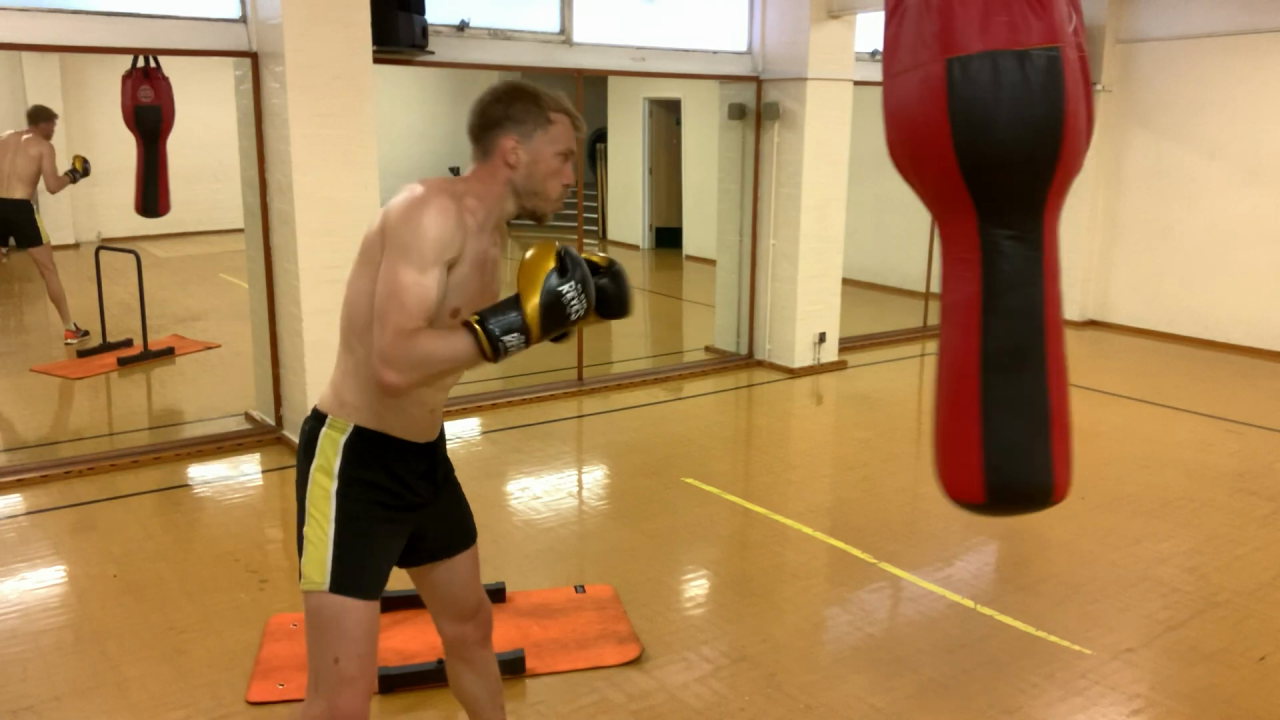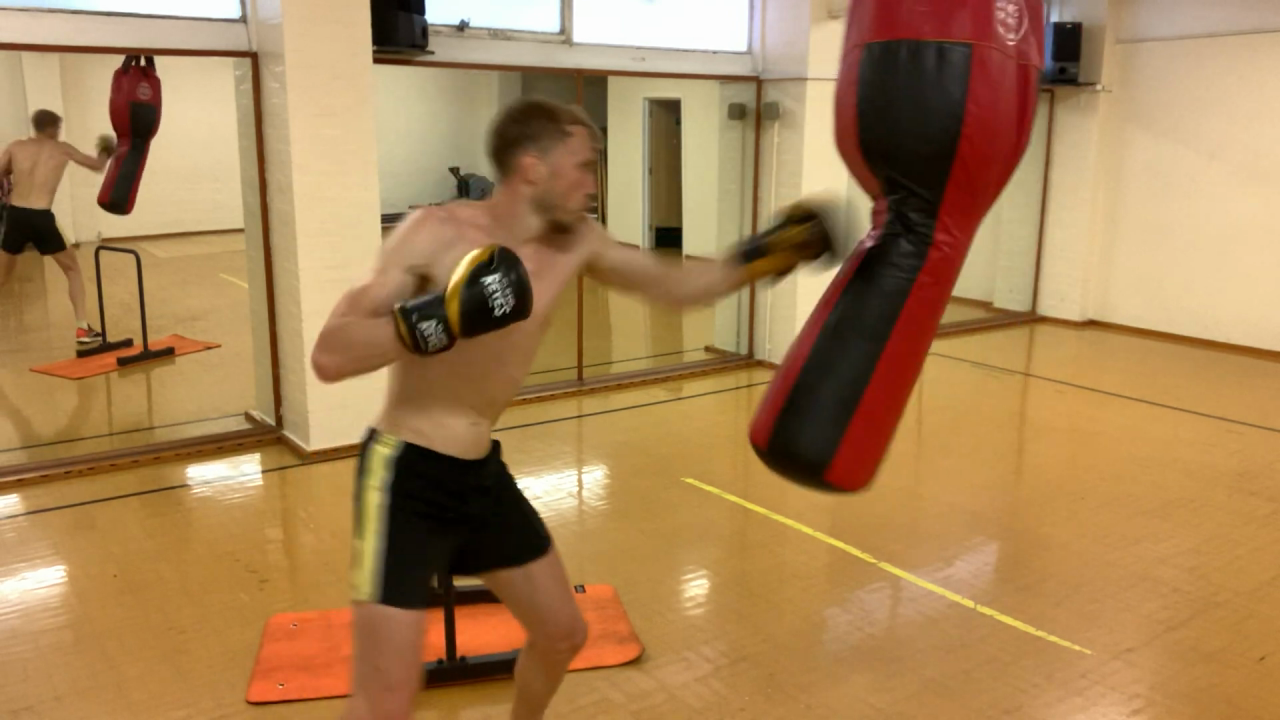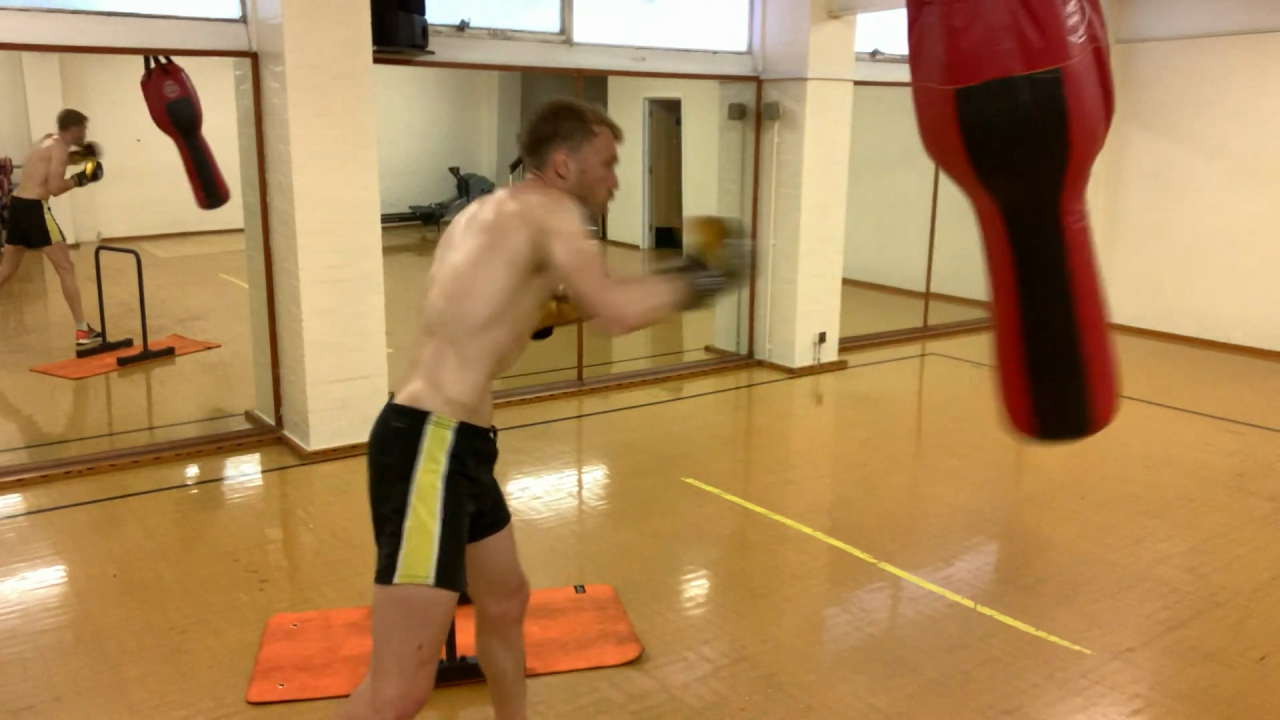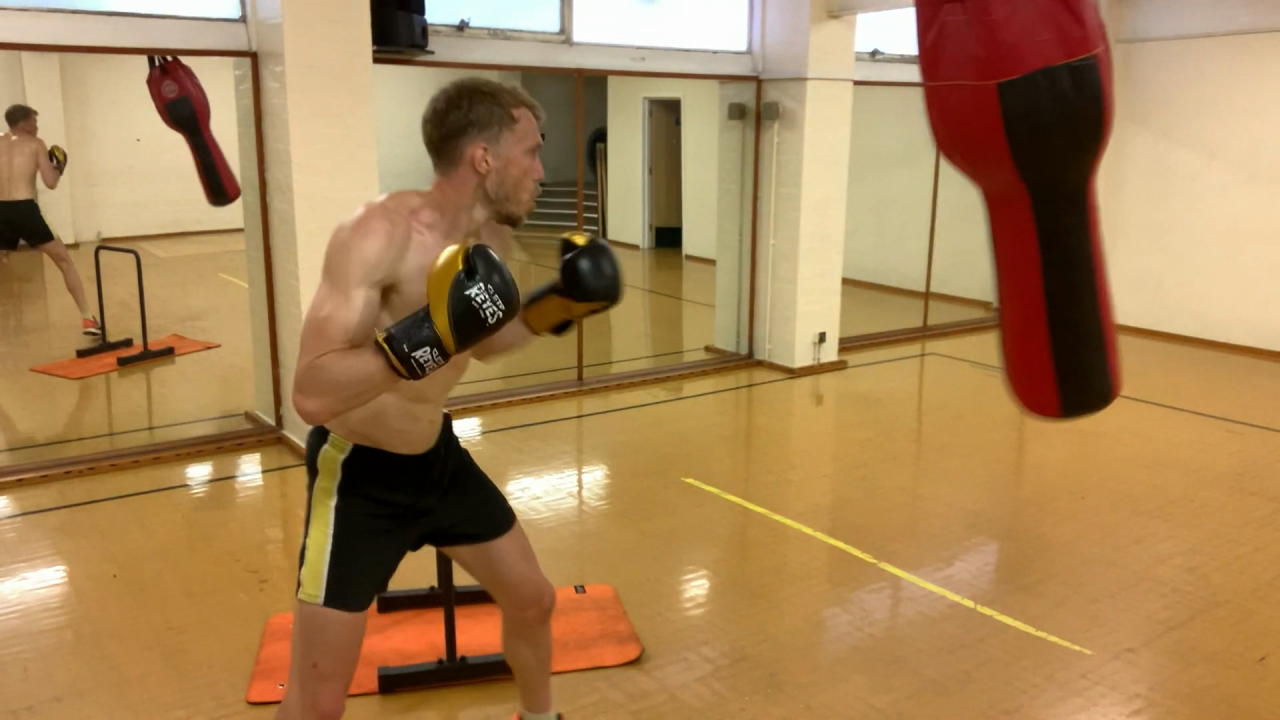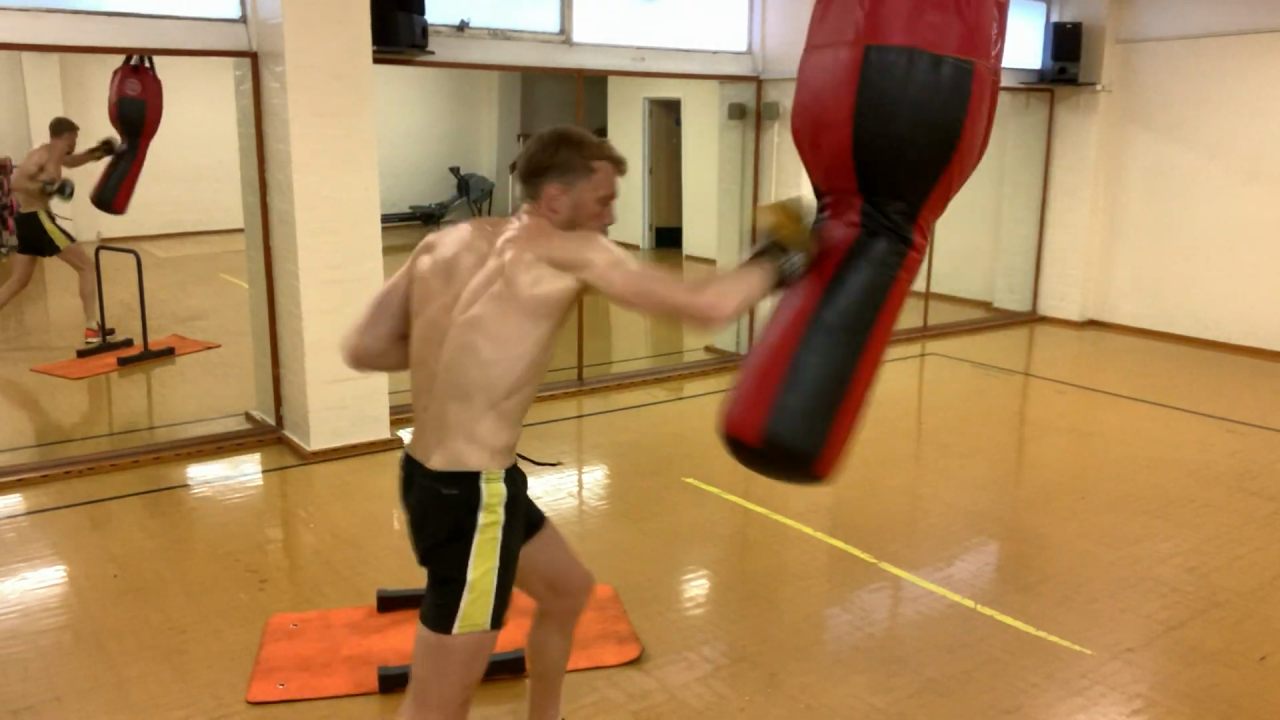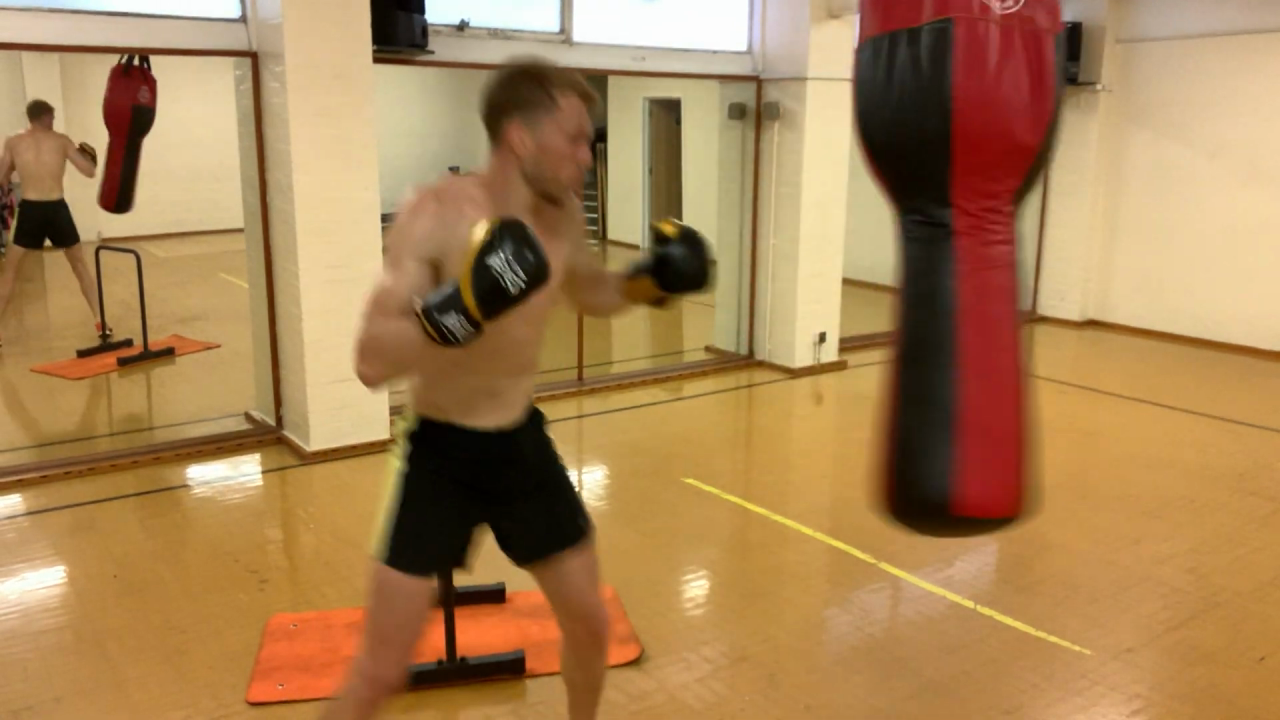
dt=0.5s
person 1, frame 1
left shoulder: (488, 231)
right shoulder: (431, 211)
right elbow: (392, 363)
left wrist: (564, 305)
right wrist: (517, 320)
left hip: (423, 459)
right hip: (356, 461)
left knee: (470, 626)
person 1, frame 2
left shoulder: (572, 240)
right shoulder: (431, 233)
left elbow: (676, 285)
right elbow: (329, 358)
left wrist: (770, 252)
right wrist: (440, 316)
left hip: (480, 474)
right hip: (405, 477)
left knee: (562, 631)
person 1, frame 3
left shoulder: (482, 215)
right shoulder: (550, 207)
right elbow: (617, 310)
left wrist: (553, 309)
right wrist: (704, 274)
left hip: (450, 442)
right hip: (431, 449)
left knee: (504, 598)
person 1, frame 4
left shoulder: (490, 233)
right shoulder: (375, 234)
right elbow: (313, 396)
left wrist: (560, 304)
right wrist: (428, 331)
left hip: (438, 457)
right hip: (358, 476)
left knee: (532, 599)
person 1, frame 5
left shoulder: (448, 242)
right shoulder: (574, 252)
left elbow: (363, 348)
right elbow: (705, 304)
right wrist: (783, 258)
left hip: (440, 475)
right hip: (473, 495)
left knee: (564, 595)
person 1, frame 6
left shoulder: (560, 213)
right shoulder: (432, 215)
left elbow: (594, 295)
right elbow: (372, 363)
left wrist: (653, 276)
right wrist: (463, 305)
left hip: (523, 446)
right hip: (437, 453)
left knee: (589, 626)
person 2, frame 1
right shoulder: (44, 146)
right elbow: (53, 186)
right wrist: (74, 174)
right hip: (21, 209)
right knee: (48, 271)
right ankle: (70, 329)
person 2, frame 2
right shoulder: (62, 149)
right elbow: (98, 166)
right wrist: (106, 151)
right hip: (42, 218)
right knee: (73, 270)
right ankle: (83, 329)
person 2, frame 3
left shoulder: (49, 142)
right shoulder: (59, 148)
left elbow: (66, 159)
right elbow: (55, 189)
left wrist: (82, 153)
right wrist: (81, 179)
right hip: (34, 209)
right knee: (66, 269)
right ankle: (82, 330)
person 2, frame 4
right shoulder: (35, 143)
right elbow: (51, 183)
right wrist: (59, 166)
right hip: (26, 210)
right knee: (66, 263)
right ankle: (88, 319)
person 2, frame 5
left shoulder: (54, 154)
right shoulder: (43, 154)
left elbow: (73, 161)
left wrist: (100, 150)
right wrist: (49, 188)
left hip: (25, 222)
right hip: (37, 220)
left knee: (18, 281)
right knee: (86, 267)
right ankle: (92, 328)
person 2, frame 6
right shoulder: (62, 140)
right elbow: (90, 171)
right wrist: (89, 157)
left hip: (29, 209)
right hip: (57, 209)
right knee: (80, 267)
right ankle: (100, 322)
